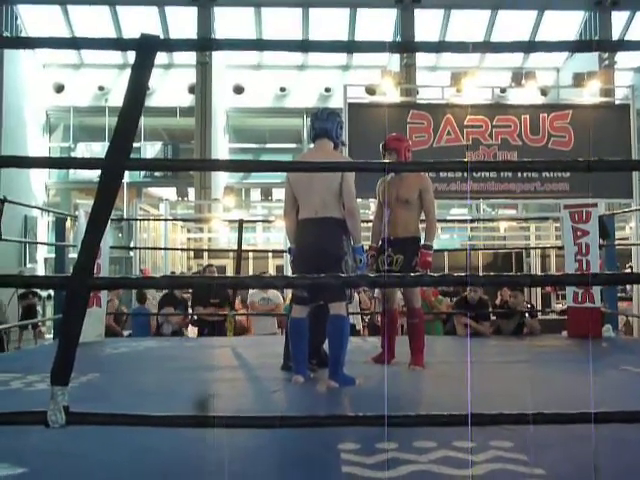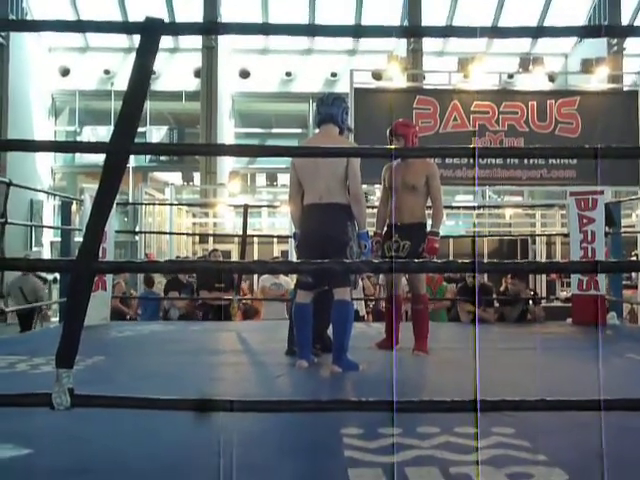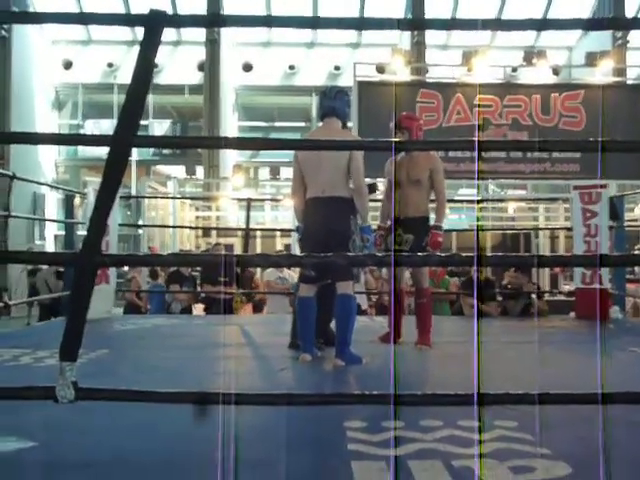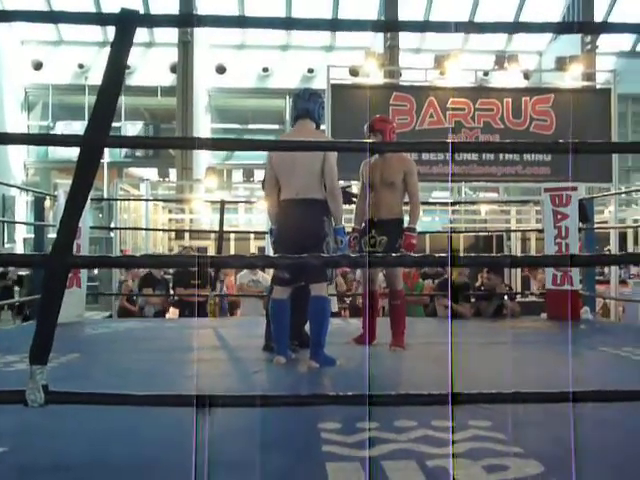
dt=0.5s
person 1, frame 1
right shoulder: (341, 161)
left elbow: (289, 213)
right elbow: (350, 208)
left wrist: (294, 245)
right wrist: (358, 245)
left hip: (304, 235)
right hip: (332, 234)
left knee: (300, 305)
right knee: (338, 304)
left ankle: (299, 370)
right ankle: (336, 373)
person 1, frame 2
right shoulder: (347, 147)
left elbow: (294, 198)
right elbow: (356, 194)
left wrist: (298, 230)
right wrist: (363, 231)
left hip: (310, 221)
right hip: (337, 220)
left knee: (304, 290)
right knee: (342, 290)
left ankle: (303, 355)
right ankle: (339, 358)
person 1, frame 3
right shoulder: (350, 140)
left elbow: (297, 191)
right elbow: (359, 187)
left wrist: (301, 224)
right wrist: (365, 224)
left hip: (313, 214)
right hip: (340, 213)
left knee: (307, 283)
right knee: (345, 283)
left ankle: (306, 348)
right ankle: (342, 352)
person 1, frame 4
right shoulder: (323, 141)
left elbow: (270, 193)
right elbow: (332, 189)
left wrist: (275, 225)
right wrist: (339, 226)
left hip: (287, 216)
right hip: (314, 215)
left knee: (281, 286)
right knee: (319, 285)
left ankle: (281, 350)
right ankle: (317, 354)
person 2, frame 1
left shoulder: (421, 181)
right shoulder: (382, 184)
left elbow: (431, 218)
left wrist: (427, 248)
right wrist: (373, 248)
left hip: (410, 244)
right hip: (386, 244)
left knee: (412, 299)
right knee: (387, 299)
left ankle: (417, 355)
right ankle: (387, 350)
person 2, frame 2
left shoulder: (427, 167)
right shoulder: (388, 170)
left elbow: (437, 204)
left wrist: (434, 235)
right wrist: (377, 233)
left hip: (416, 230)
right hip: (392, 230)
left knee: (417, 285)
right knee: (391, 285)
left ankle: (421, 341)
right ankle: (391, 336)
person 2, frame 3
left shoulder: (431, 161)
right shoulder: (392, 163)
left elbow: (441, 198)
left wrist: (437, 229)
right wrist: (382, 227)
left hip: (419, 224)
right hip: (396, 224)
left knee: (420, 278)
right knee: (395, 278)
left ankle: (424, 334)
right ankle: (394, 330)
person 2, frame 4
left shoulder: (405, 163)
right shoulder: (366, 165)
left elbow: (414, 200)
left wrist: (411, 231)
right wrist: (355, 229)
left hip: (393, 226)
right hip: (370, 226)
left knee: (394, 281)
right knee: (368, 280)
left ankle: (398, 336)
right ankle: (368, 332)
